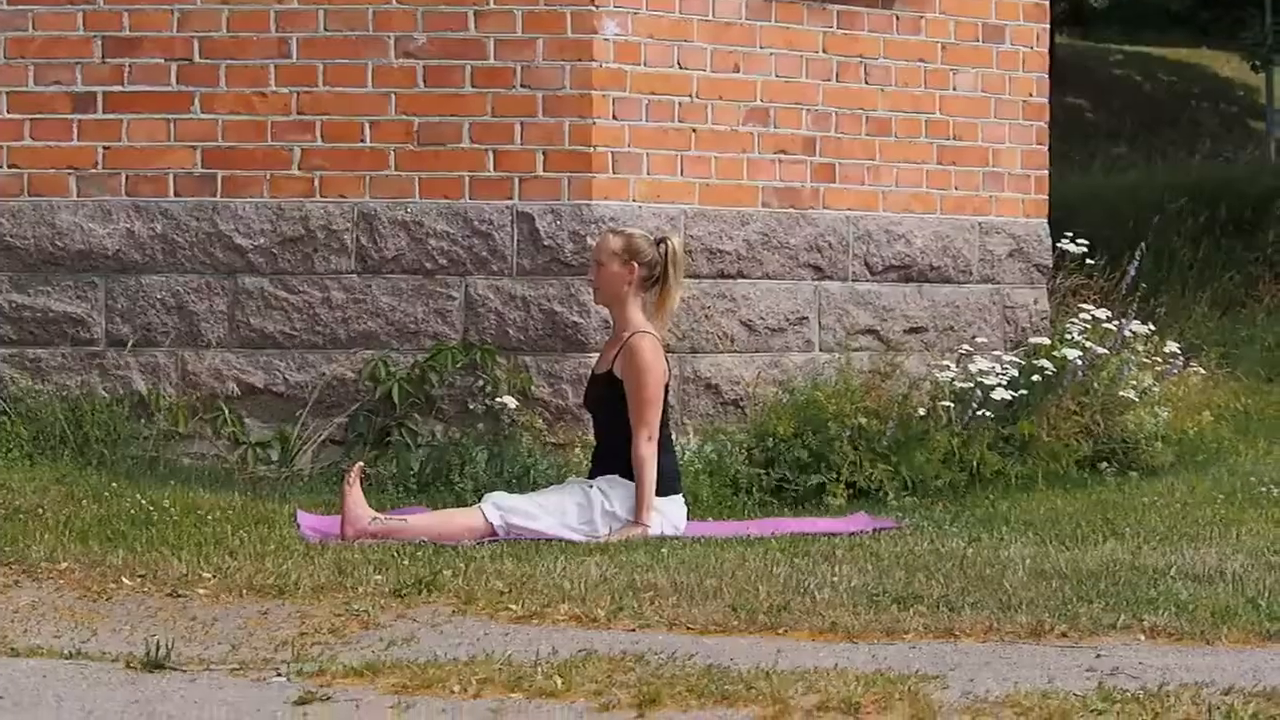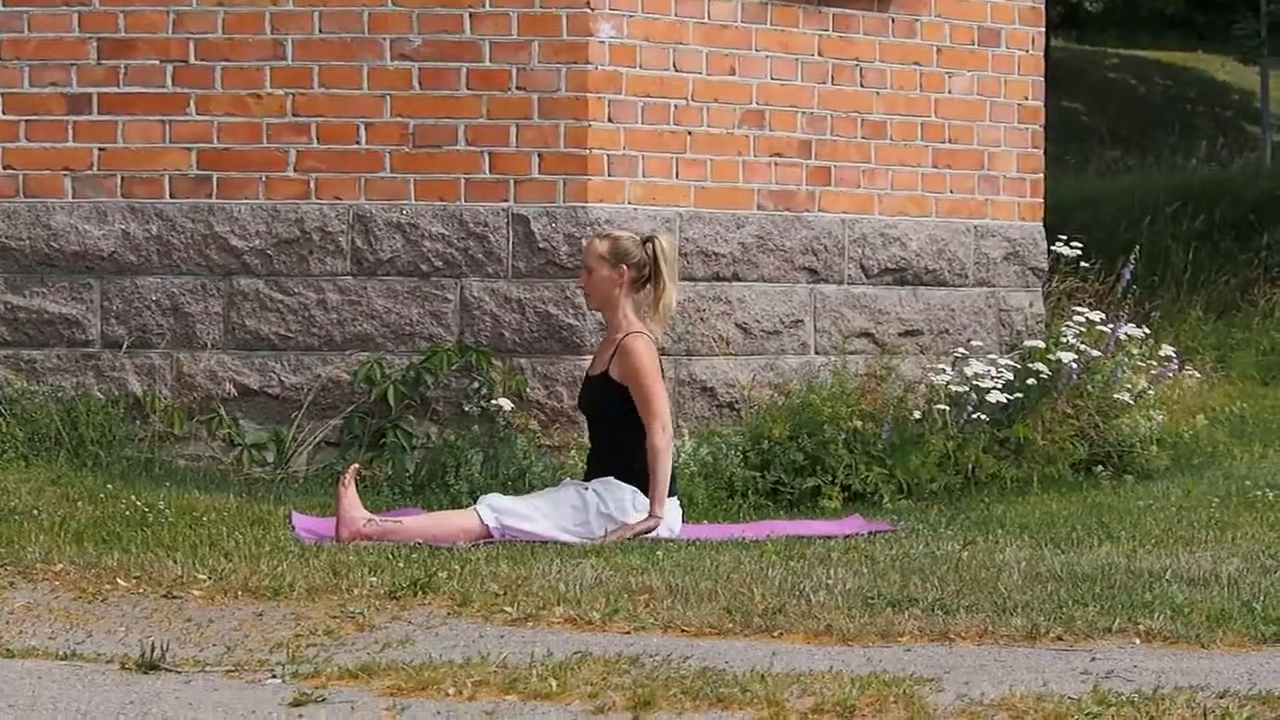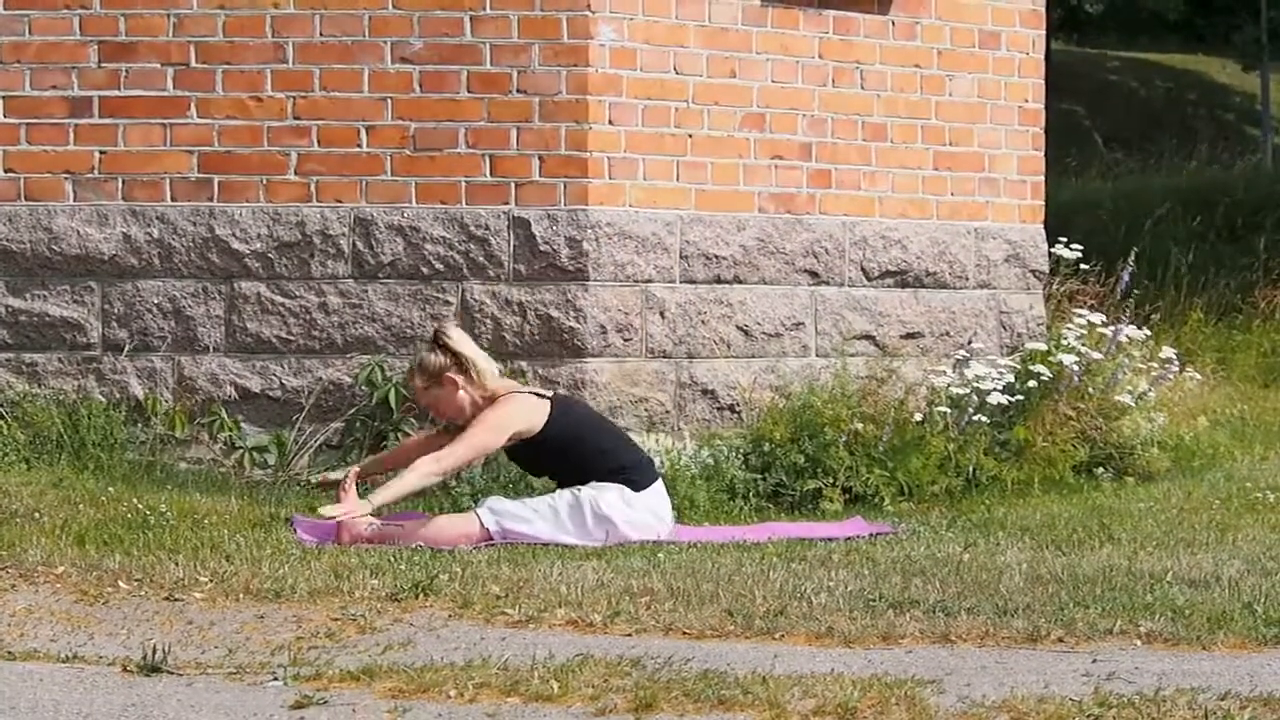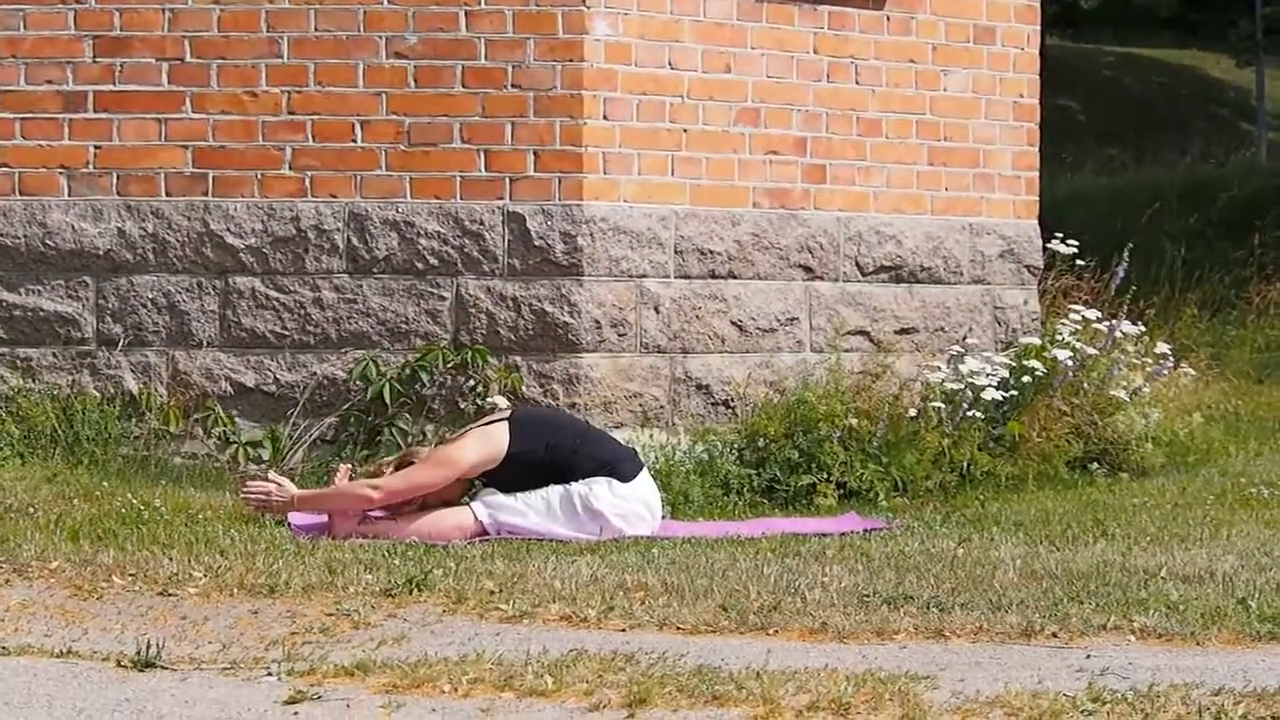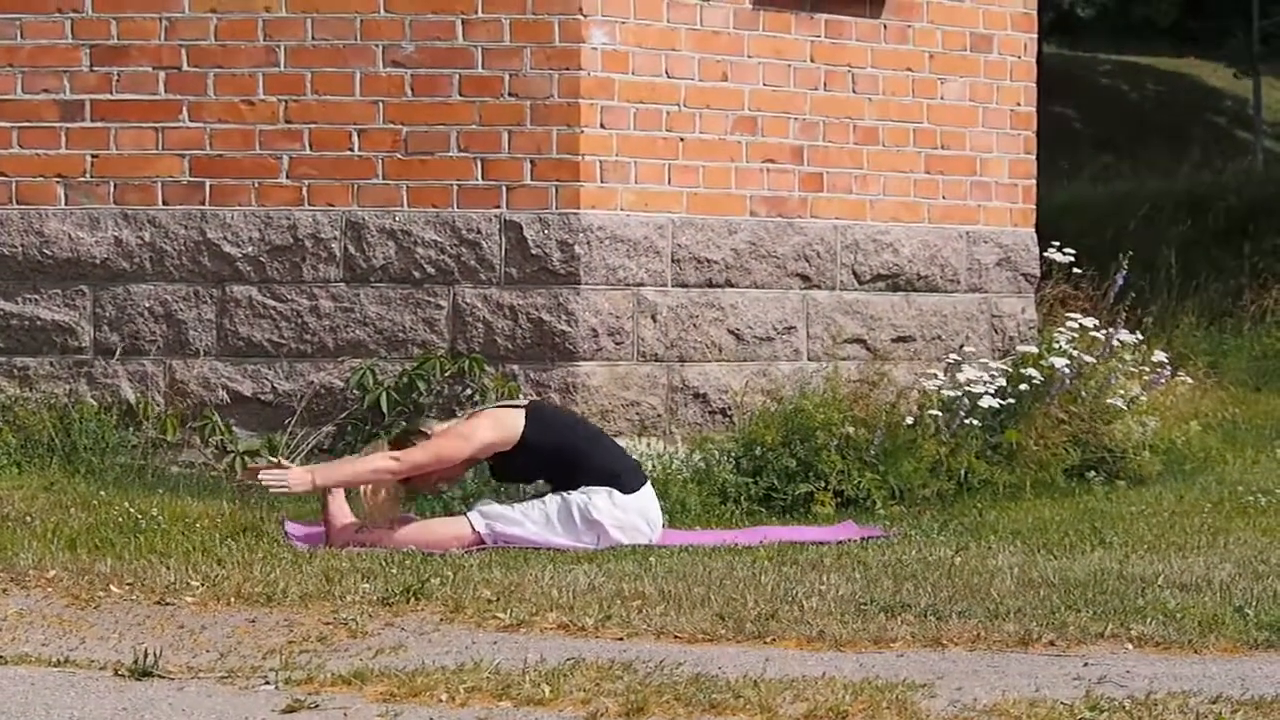
dt=1s
person 1, frame 1
left shoulder: (641, 346)
right shoulder: (619, 342)
left elbow: (646, 439)
left wrist: (643, 521)
left hip: (641, 500)
right hip: (612, 491)
left knee: (502, 514)
right knee: (505, 506)
left ankle: (373, 528)
right ankle: (377, 525)
person 1, frame 2
left shoulder: (634, 347)
right shoulder: (613, 344)
left elbow: (660, 431)
left wrist: (656, 511)
left hip: (635, 501)
right hip: (610, 493)
left knee: (496, 516)
right knee: (500, 510)
left ankle: (367, 529)
right ankle: (372, 527)
person 1, frame 3
left shoulder: (509, 410)
right shoulder: (497, 403)
left elbow: (438, 464)
right elbow: (422, 446)
left wrist: (369, 503)
right wrist: (357, 472)
left hip: (630, 506)
right hip: (616, 503)
left knee: (489, 523)
left ankle: (365, 533)
person 1, frame 4
left shoulder: (467, 453)
right shoulder: (476, 440)
left elbow: (375, 492)
right elbow: (380, 486)
left wrist: (295, 499)
left hip: (616, 500)
right hip: (620, 493)
left knee: (474, 521)
person 1, frame 5
left shoulder: (477, 433)
right shoulder: (480, 426)
left elbow: (393, 464)
right elbow: (391, 459)
left wrist: (312, 477)
right wrist: (317, 475)
left hip: (616, 510)
right hip: (616, 505)
left knee: (478, 528)
